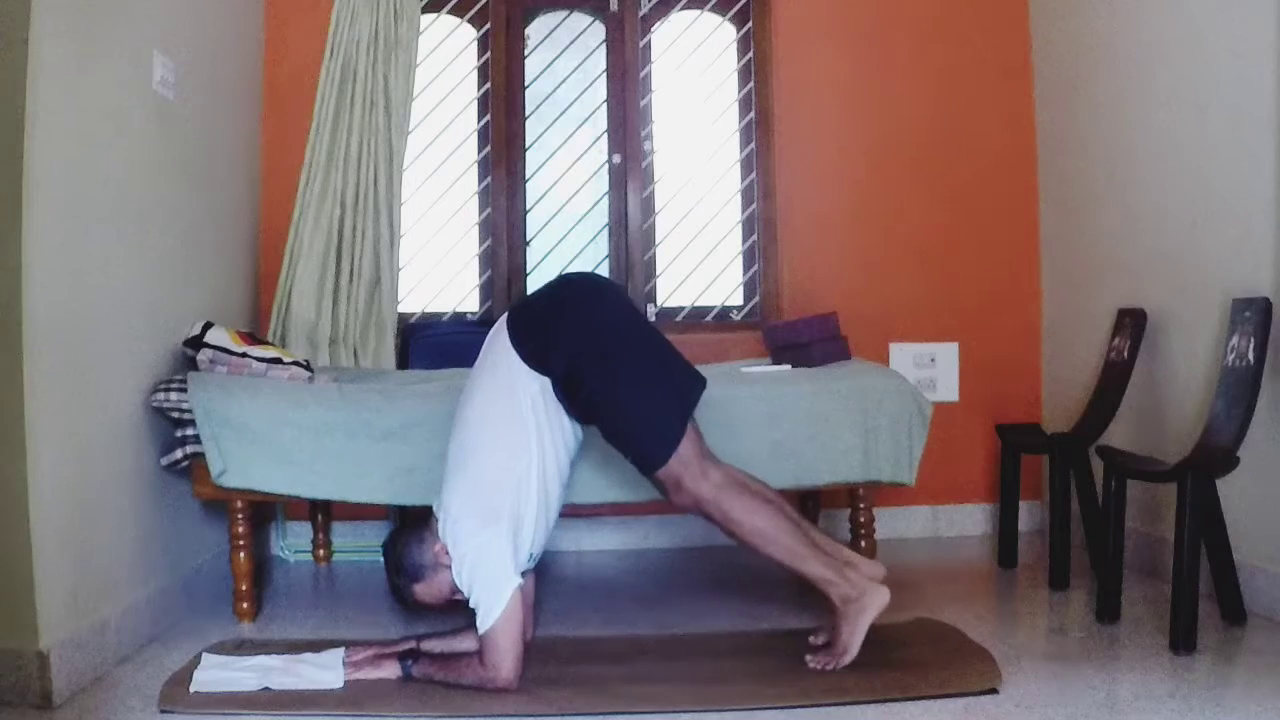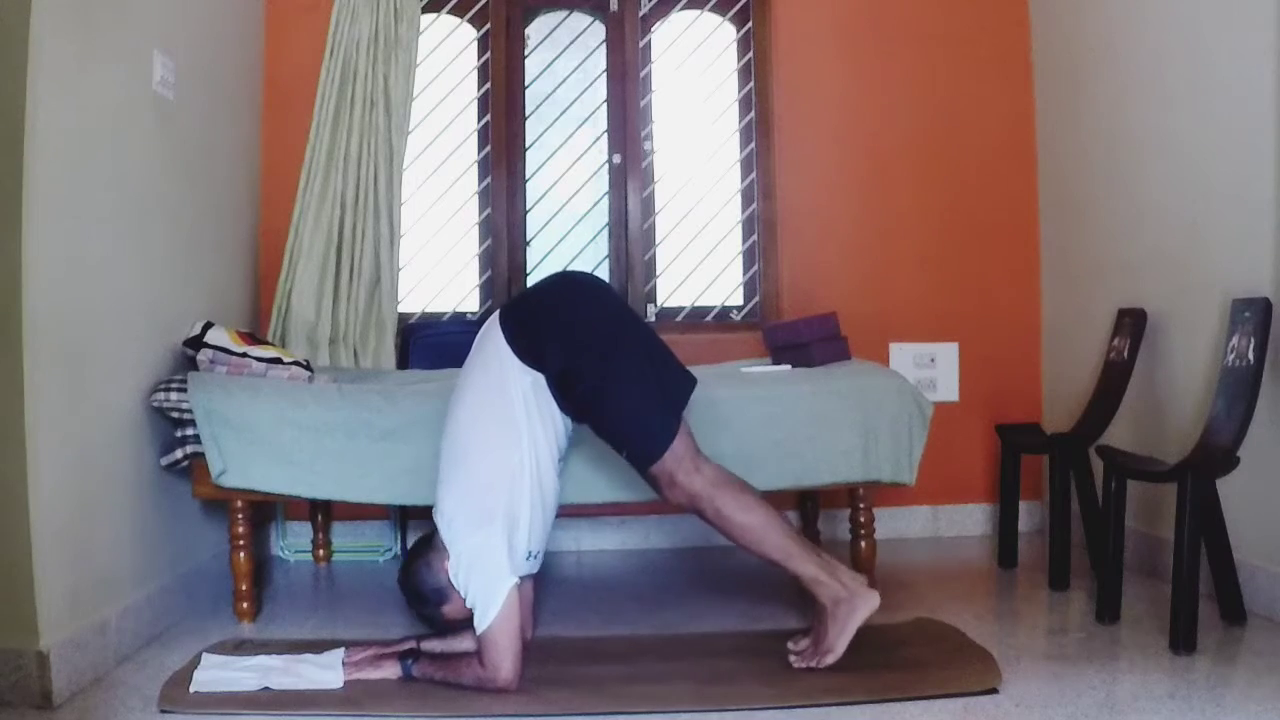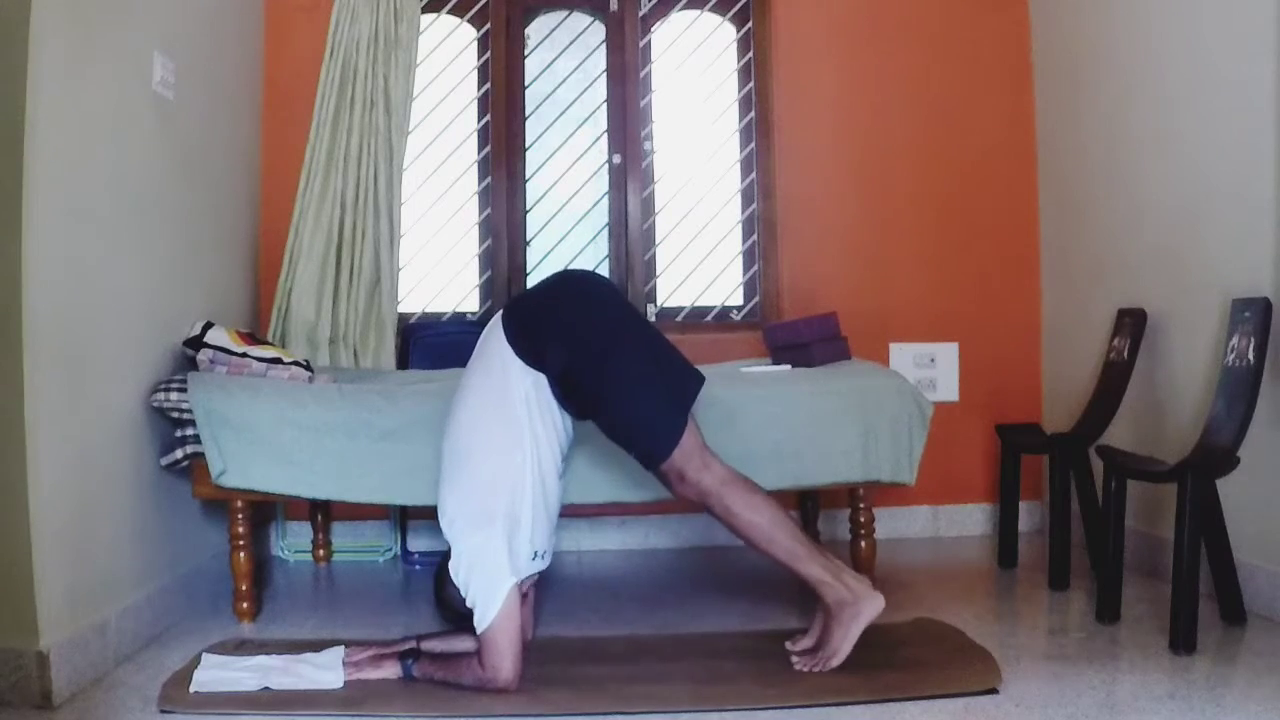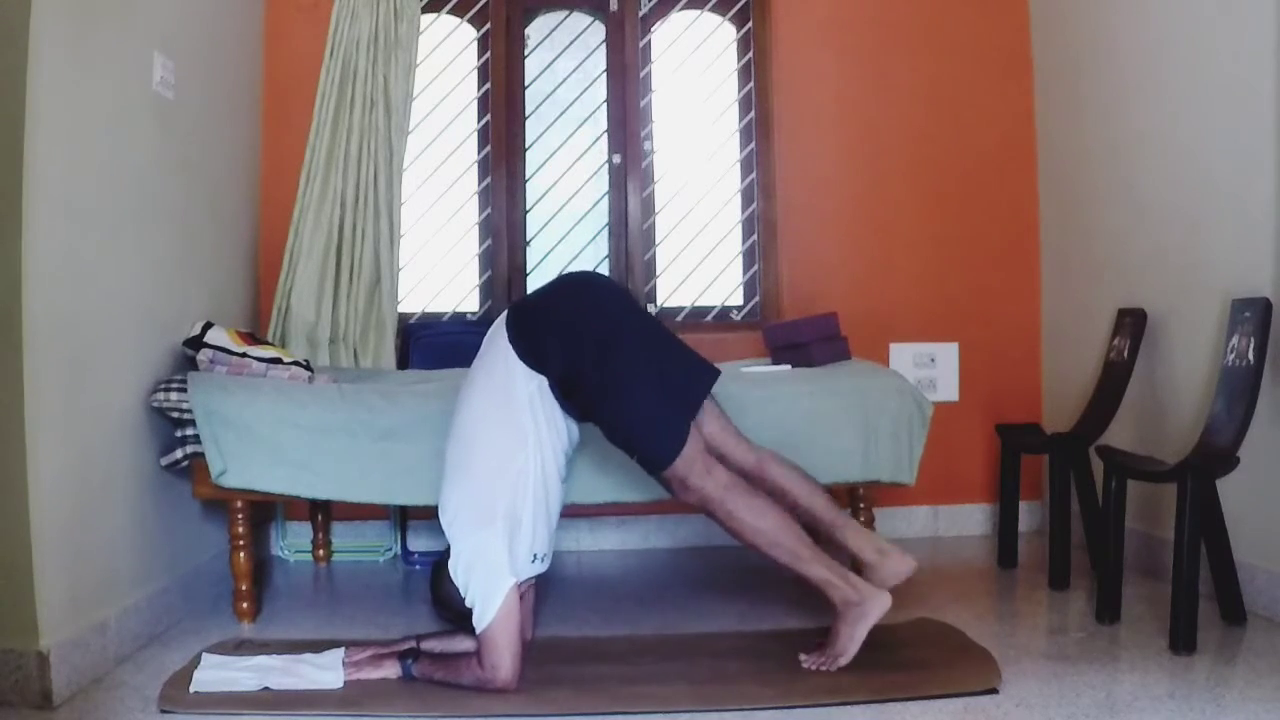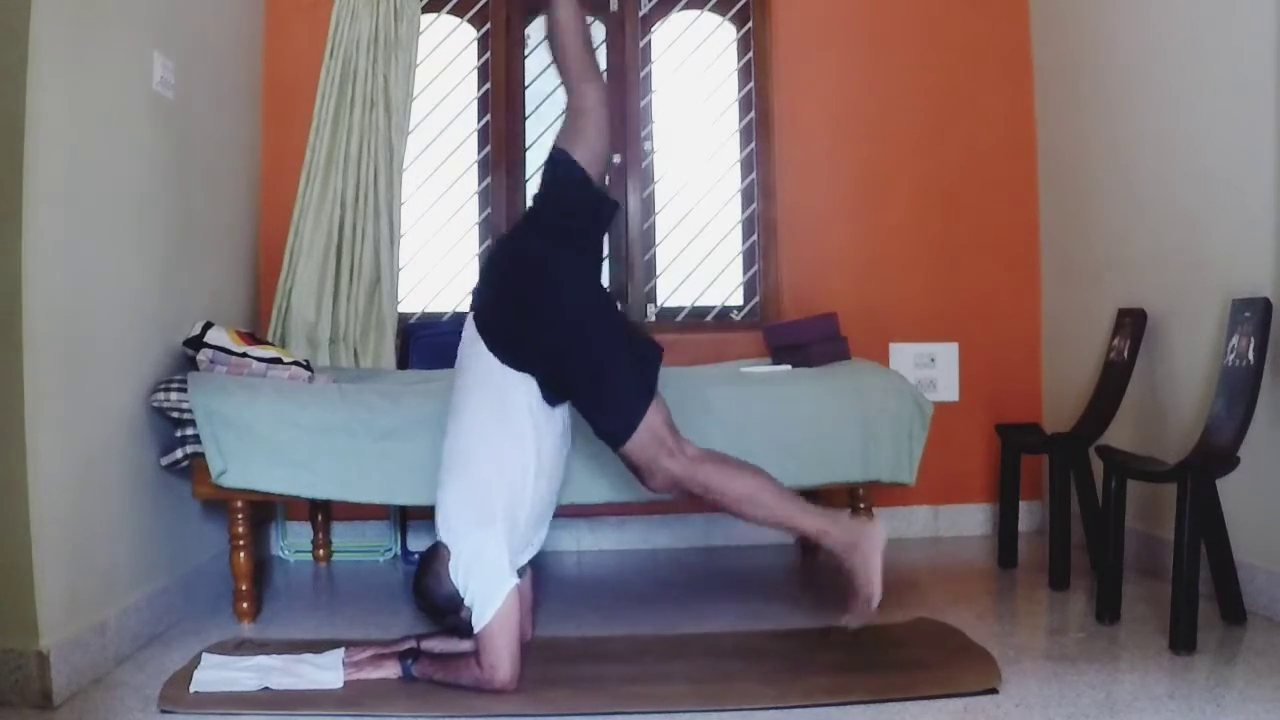
dt=0.5s
person 1, frame 1
left shoulder: (475, 535)
right shoulder: (479, 518)
left elbow: (501, 671)
right elbow: (517, 630)
left wrist: (406, 665)
right wrist: (416, 642)
left hip: (573, 325)
right hip: (566, 323)
left knee: (692, 483)
right knee: (696, 473)
left ankle: (849, 590)
right ankle: (841, 560)
person 1, frame 2
left shoulder: (474, 540)
right shoulder: (479, 522)
left elbow: (502, 671)
right elbow: (519, 629)
left wrist: (408, 664)
right wrist: (417, 641)
left hip: (565, 323)
right hip: (560, 322)
left knee: (685, 479)
right knee: (684, 474)
left ankle: (838, 591)
right ankle: (829, 577)
person 1, frame 3
left shoulder: (479, 541)
right shoulder: (483, 525)
left elbow: (501, 671)
right elbow: (518, 631)
left wrist: (408, 665)
right wrist: (415, 643)
left hip: (565, 324)
left knee: (694, 474)
right knee: (691, 474)
left ankle: (845, 593)
right ankle: (834, 583)
person 1, frame 4
left shoulder: (477, 537)
right shoulder: (481, 522)
left elbow: (501, 672)
right elbow: (513, 630)
left wrist: (404, 661)
right wrist: (417, 640)
left hip: (573, 327)
right hip: (575, 316)
left knee: (698, 478)
right knee: (727, 451)
left ankle: (850, 593)
right ankle: (869, 553)
person 1, frame 5
left shoulder: (475, 540)
right shoulder: (476, 527)
left elbow: (499, 670)
left wrist: (405, 662)
right wrist: (430, 643)
right hip: (533, 280)
left knee: (672, 466)
right knee: (588, 105)
left ankle: (842, 532)
